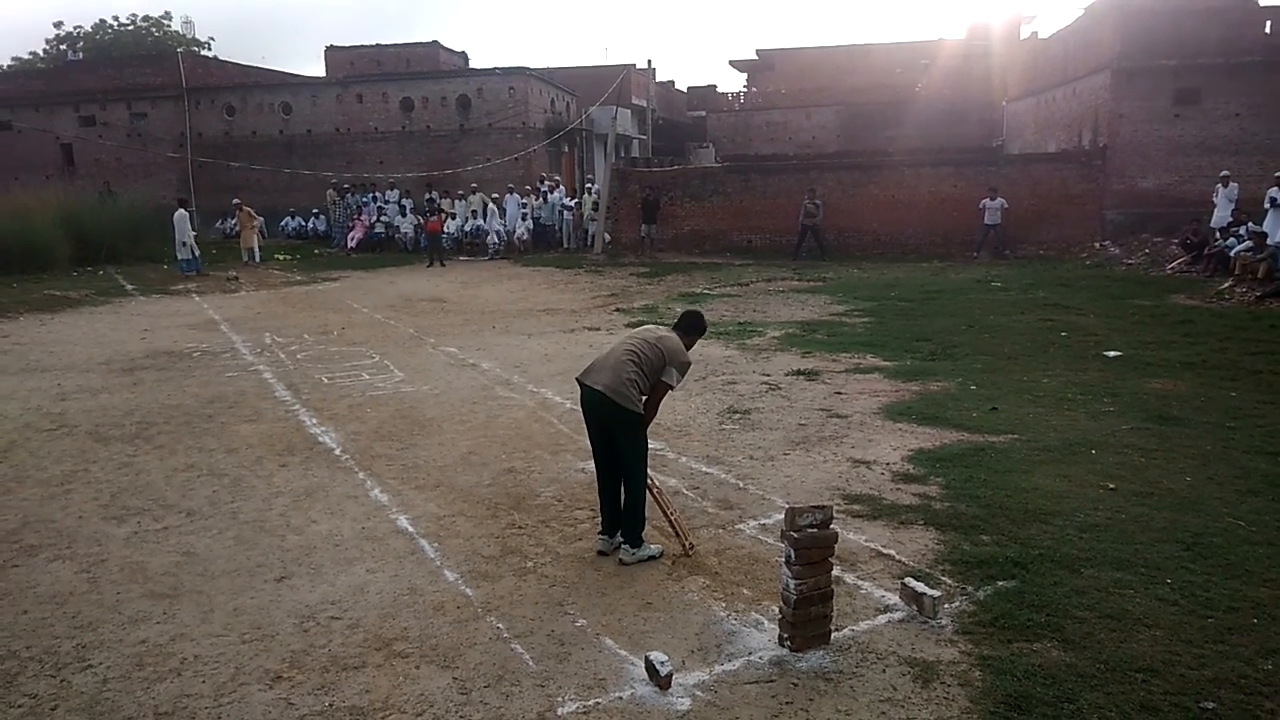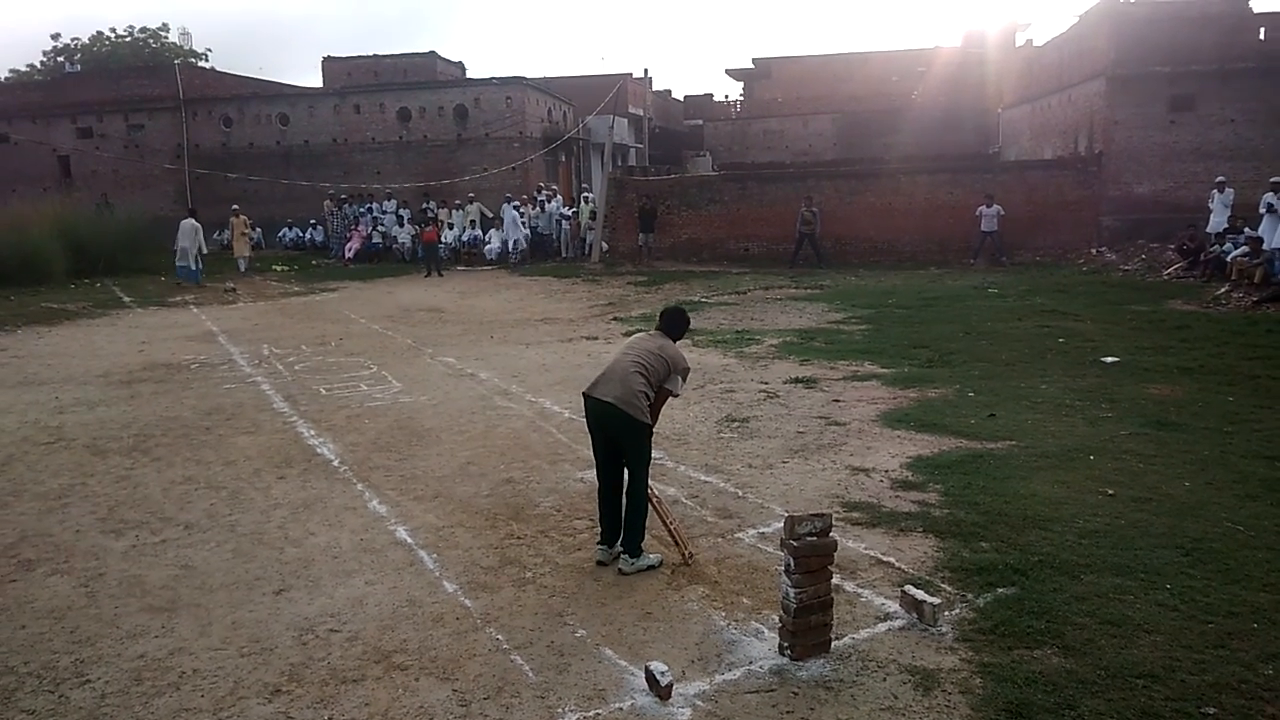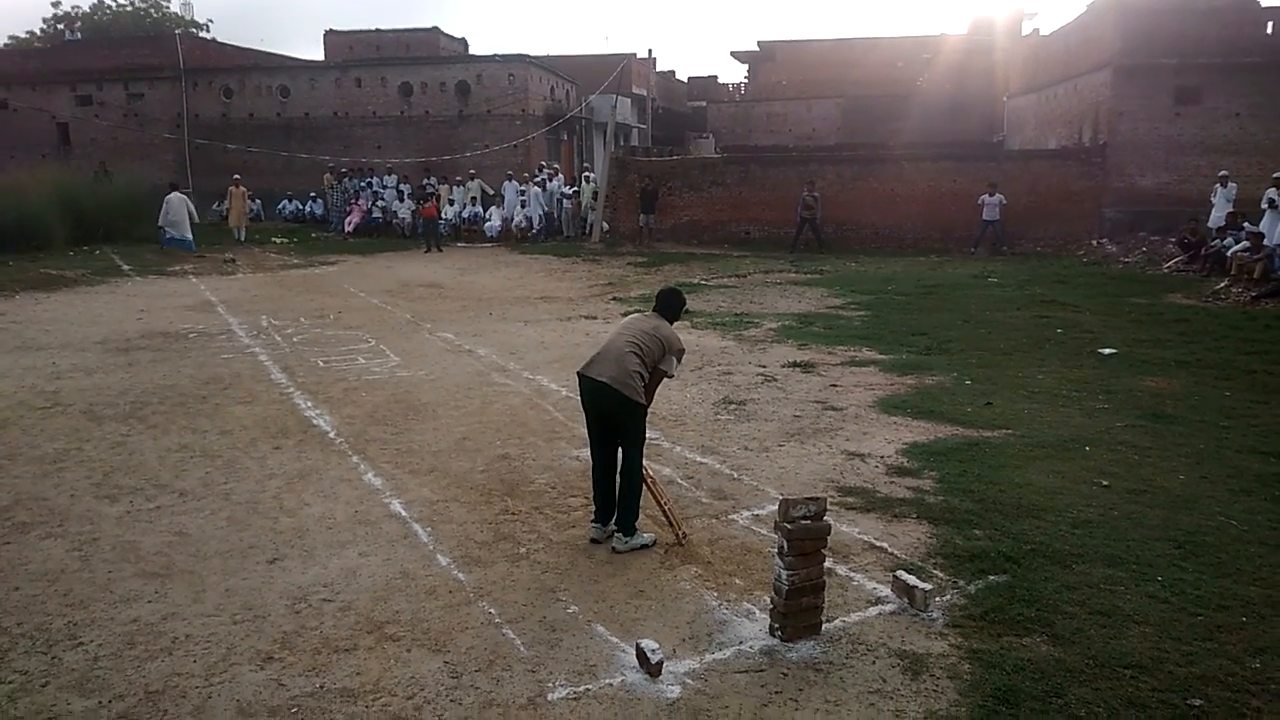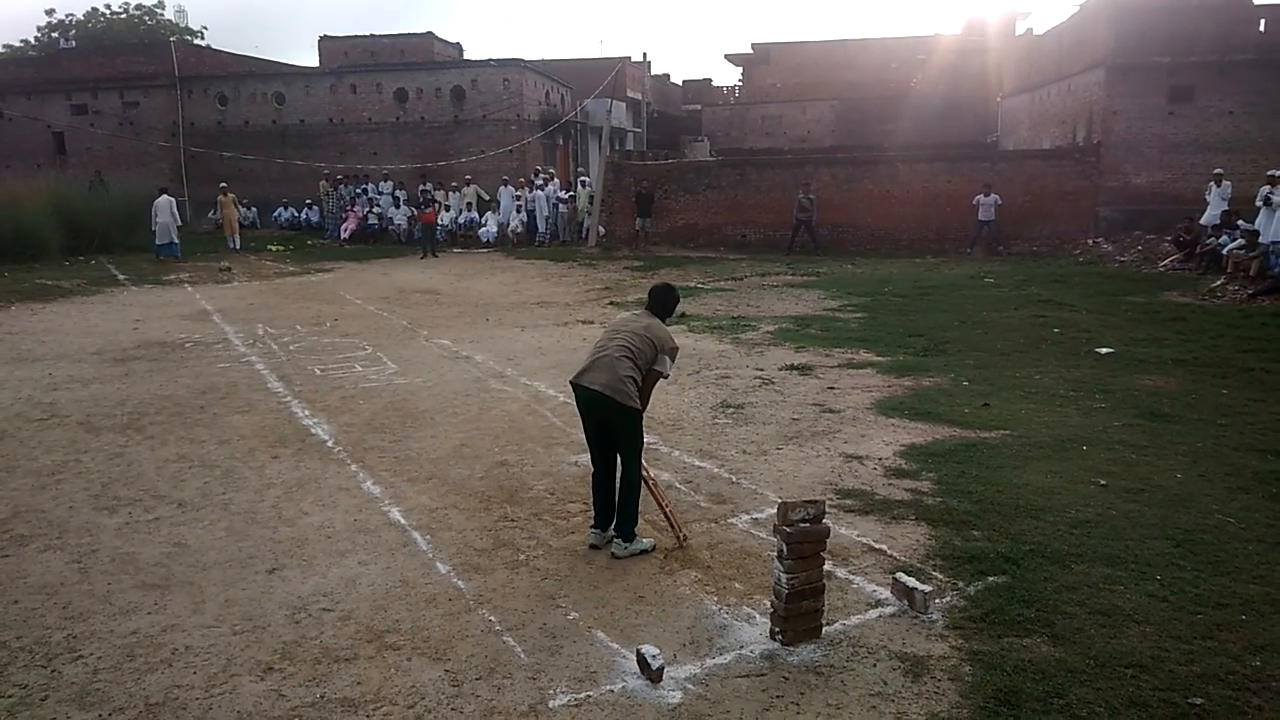
dt=0.5s
person 1, frame 1
left shoulder: (647, 330)
right shoulder: (681, 357)
right elbow: (653, 401)
left wrist: (634, 430)
right wrist: (638, 431)
left hip: (589, 387)
right hip: (620, 399)
left knee: (606, 470)
right knee: (634, 474)
left ankle: (607, 536)
right ankle: (632, 545)
person 1, frame 2
left shoulder: (637, 339)
right shoulder: (679, 362)
right elbow: (655, 407)
left wrist: (639, 434)
right wrist: (642, 436)
left hip: (595, 400)
right hip: (628, 411)
left knee: (608, 479)
right knee: (638, 485)
left ankle: (606, 545)
right ankle: (631, 555)
person 1, frame 3
left shoulder: (632, 319)
right shoulder: (674, 343)
right elbow: (650, 388)
right wrist: (638, 414)
left hip: (589, 379)
right hip: (623, 389)
left knee: (601, 458)
right knee: (632, 464)
left ankle: (600, 523)
right ankle: (625, 534)
person 1, frame 4
left shoulder: (621, 320)
right shoulder: (667, 341)
right elbow: (646, 389)
right wrist: (633, 419)
left hip: (583, 386)
right hip: (617, 395)
left knee: (602, 464)
right knee: (631, 470)
left ankle: (600, 529)
right ankle: (625, 539)
